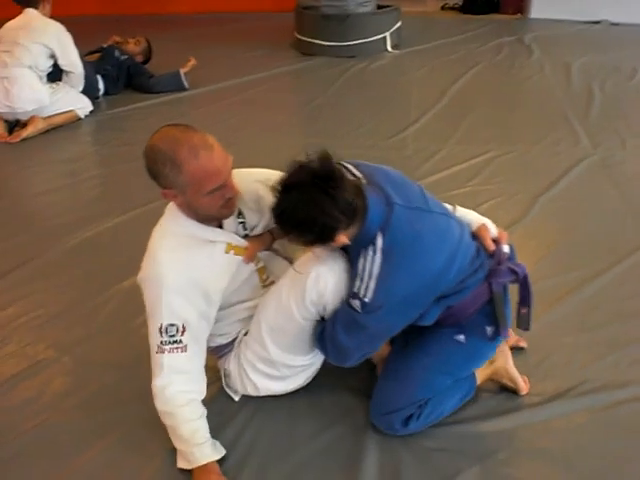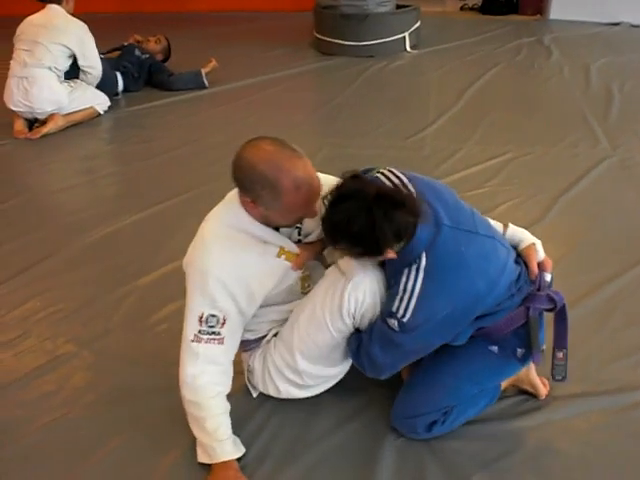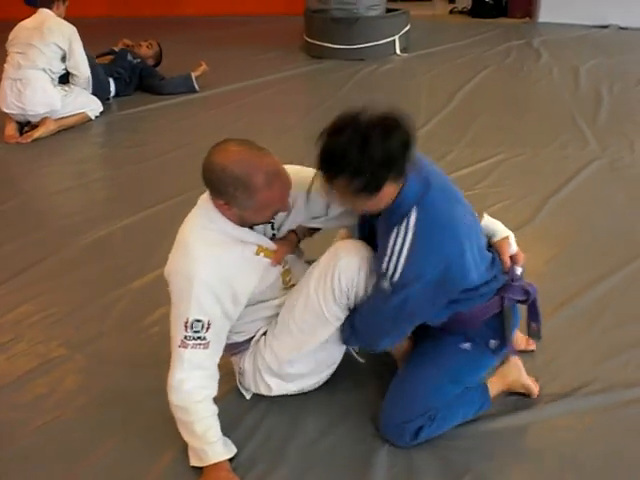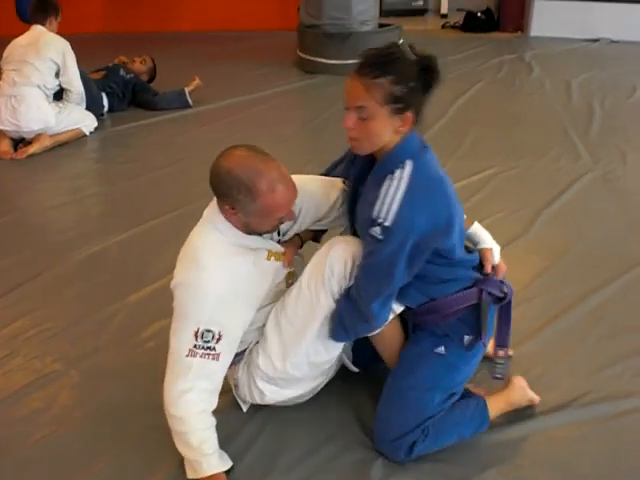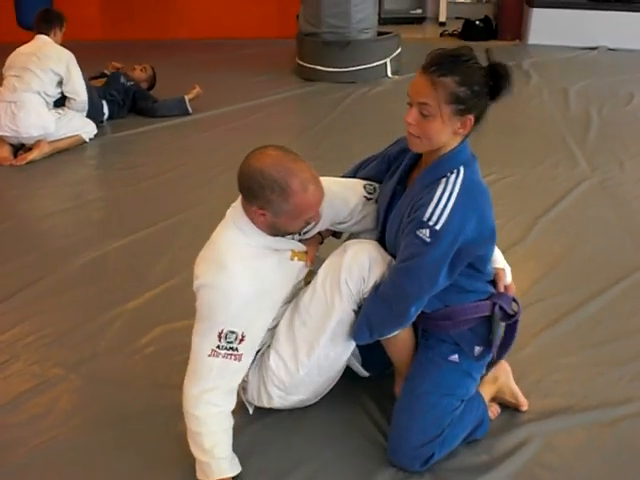
dt=0.4s
person 1, frame 1
left shoulder: (252, 187)
right shoulder: (169, 267)
right elbow: (174, 378)
left hip: (301, 319)
right hip: (257, 365)
right knee: (325, 268)
person 1, frame 2
left shoulder: (313, 190)
right shoulder: (216, 259)
right elbow: (203, 367)
left wrist: (520, 238)
left hip: (327, 313)
right hip: (281, 364)
right knee: (361, 281)
person 1, frame 3
left shoulder: (277, 187)
right shoulder: (198, 266)
right elbow: (189, 374)
left wrist: (491, 230)
left hip: (311, 316)
right hip: (269, 365)
right knee: (349, 261)
person 1, frame 4
left shoulder: (272, 194)
right shoulder: (207, 276)
right elbow: (188, 386)
left hip: (310, 328)
right hip: (270, 376)
right knee: (344, 253)
person 1, frame 5
left shoulder: (302, 196)
right shoulder: (230, 277)
right elbow: (207, 388)
left hip: (315, 332)
right hip: (272, 378)
right knee: (360, 260)
person 2, frame 1
left shoulder: (385, 275)
right shoulder: (346, 178)
left elbow: (343, 347)
right elbow: (309, 178)
left hip: (472, 316)
right hip: (450, 283)
left knee: (390, 416)
left ankle: (491, 363)
person 2, frame 2
left shoulder: (422, 294)
right shoulder: (395, 185)
left elbow: (376, 358)
right elbow: (362, 182)
left hip: (504, 333)
right hip: (497, 285)
left knee: (411, 419)
left ankle: (510, 372)
person 2, frame 3
left shoulder: (413, 249)
right shoulder: (401, 160)
left elbow: (376, 327)
left hip: (476, 324)
right hip: (457, 291)
left knee: (400, 427)
left ankle: (502, 376)
person 2, frame 4
left shoulder: (403, 195)
right shoulder: (384, 152)
left elbow: (371, 295)
right elbow: (333, 182)
left wrist: (331, 330)
left hip: (451, 317)
right hip: (415, 296)
left knee: (397, 440)
right knee: (353, 355)
left ankle: (505, 397)
person 2, frame 5
left shoulder: (453, 201)
right shoulder: (414, 151)
left elbow: (404, 294)
right elbow: (356, 183)
left wrist: (349, 329)
left hip: (456, 328)
right hip: (420, 308)
left knee: (409, 452)
left ankle: (489, 382)
person 3, frame 1
right shoulder: (51, 27)
right elbow: (74, 69)
right wrist: (67, 93)
right hip: (25, 97)
right knee: (83, 104)
right ankle: (41, 124)
person 3, frame 2
left shoulder: (27, 21)
right shoulder: (74, 26)
left elbow: (25, 61)
right elbow: (94, 69)
right wrist: (82, 88)
right hip: (43, 95)
right knee: (101, 101)
left ankle: (21, 117)
right ankle: (60, 121)
person 3, frame 3
left shoulder: (20, 27)
right shoulder: (64, 28)
left elbow: (20, 64)
right elbow: (81, 73)
right wrist: (80, 95)
right hip: (38, 98)
right knee: (94, 105)
left ankle: (13, 121)
right ankle: (51, 125)
person 3, frame 4
left shoulder: (14, 44)
right shoulder: (58, 43)
left elbow: (14, 84)
right elbow: (74, 88)
right wrist: (74, 110)
right hip: (32, 115)
right knee: (88, 121)
right ankle: (46, 141)
person 3, frame 5
left shoulder: (17, 52)
right shoulder: (62, 54)
left elbow: (14, 90)
right elbow: (79, 98)
right wrist: (72, 118)
right hip: (32, 121)
right knee: (88, 128)
right ankle: (45, 148)
person 4, frame 1
left shoulder: (132, 65)
right shoulder: (111, 52)
left elbow: (151, 84)
right elbow: (84, 60)
left wrist: (181, 72)
right wrist: (106, 46)
left hip: (94, 81)
person 4, frame 2
left shoulder: (151, 63)
right shoulder: (131, 50)
left elbow: (170, 81)
right elbow: (103, 57)
left wrist: (203, 72)
right wrist: (127, 45)
left hip: (111, 78)
person 4, frame 3
left shoulder: (142, 67)
right shoulder: (122, 54)
left elbow: (163, 86)
right elbow: (95, 61)
left wrist: (194, 75)
right wrist: (116, 50)
person 4, frame 4
left shoulder: (136, 82)
right shoulder: (117, 71)
left elbow: (156, 101)
right elbow: (89, 77)
left wrist: (188, 90)
right wrist: (113, 66)
person 4, frame 5
left shoulder: (135, 90)
right shoulder: (114, 78)
left elbow: (155, 108)
right elbow: (87, 83)
left wrist: (186, 99)
right wrist: (106, 73)
left hip: (97, 106)
